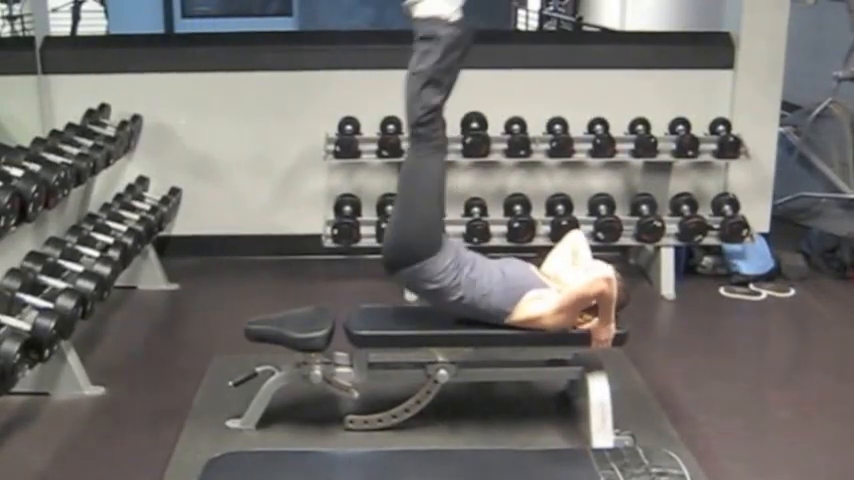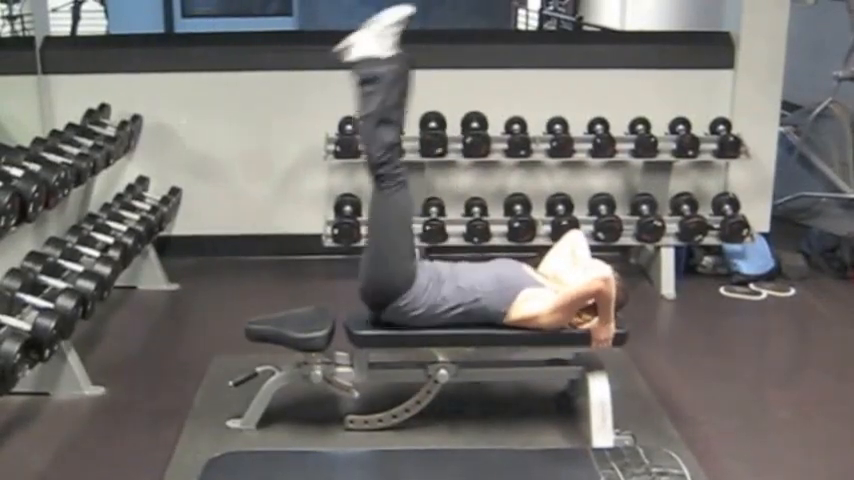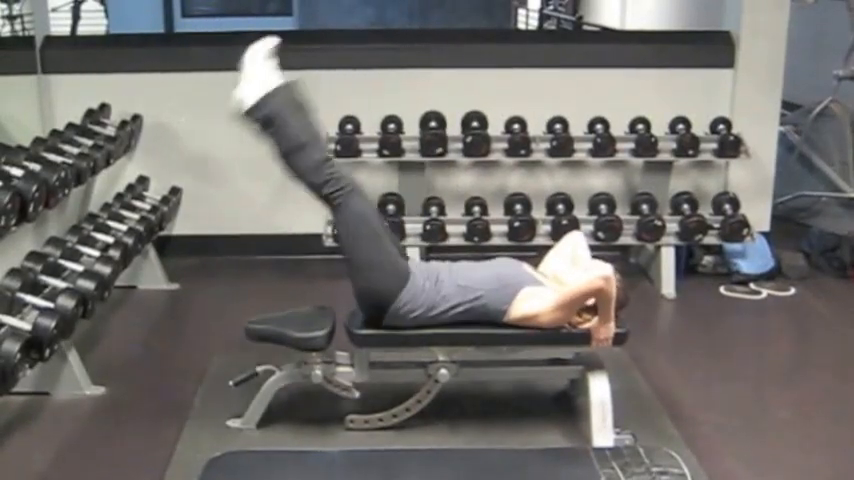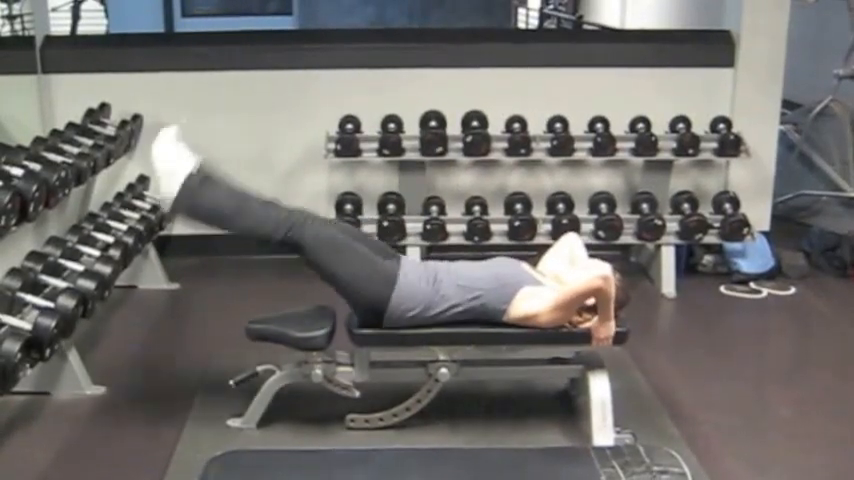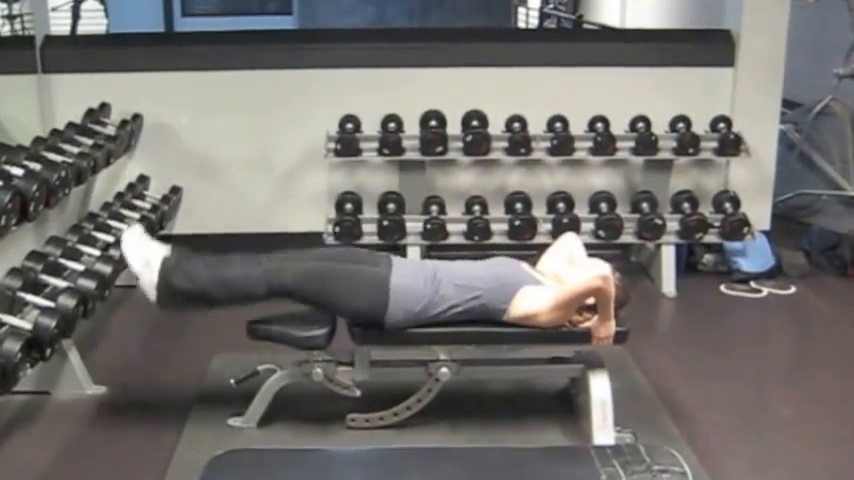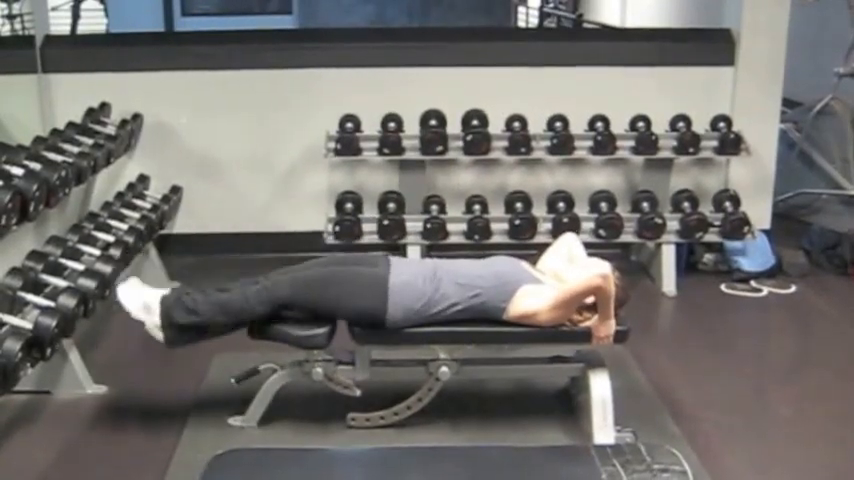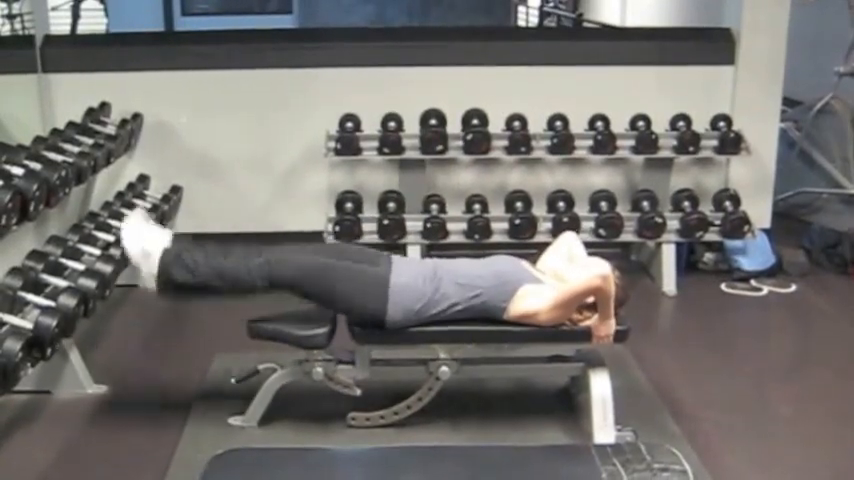
dt=0.2s
person 1, frame 1
left shoulder: (552, 312)
right shoulder: (550, 285)
left elbow: (601, 281)
right elbow: (575, 236)
left hip: (424, 265)
right hip: (433, 263)
left knee: (427, 133)
person 1, frame 2
left shoulder: (548, 309)
right shoulder: (548, 286)
left elbow: (607, 279)
right elbow: (576, 235)
left wrist: (602, 325)
left hip: (399, 294)
right hip: (413, 288)
left knee: (390, 174)
left ankle: (375, 60)
right ankle: (377, 58)
person 1, frame 3
left shoulder: (545, 310)
right shoulder: (554, 280)
left elbow: (595, 278)
right elbow: (575, 236)
left wrist: (603, 326)
left hip: (401, 300)
right hip: (413, 283)
left knee: (342, 193)
right knee: (345, 195)
left ankle: (264, 99)
person 1, frame 4
left shoulder: (547, 310)
right shoulder: (544, 278)
left elbow: (602, 280)
right elbow: (570, 242)
left wrist: (605, 319)
left hip: (398, 296)
right hip: (406, 275)
left knee: (299, 228)
right knee: (320, 227)
left ankle: (188, 190)
right ankle: (192, 186)
person 1, frame 5
left shoulder: (546, 310)
right shoulder: (543, 281)
left elbow: (598, 277)
right elbow: (569, 240)
left wrist: (605, 324)
right wrist: (583, 260)
left hip: (398, 300)
right hip: (403, 274)
left knee: (284, 275)
right knee: (296, 260)
left ankle: (168, 279)
right ankle: (172, 272)
person 1, frame 6
left shoulder: (545, 307)
right shoulder: (543, 282)
left elbow: (598, 275)
right elbow: (568, 239)
left wrist: (605, 321)
left hip: (398, 299)
right hip: (402, 273)
left knee: (281, 289)
right knee: (291, 273)
left ankle: (170, 315)
right ankle: (173, 309)
person 1, frame 7
left shoulder: (546, 306)
right shoulder: (537, 277)
left elbow: (601, 272)
right elbow: (568, 238)
left wrist: (603, 320)
left hip: (401, 299)
right hip: (405, 275)
left knee: (284, 267)
right knee: (299, 255)
left ankle: (166, 266)
right ankle: (169, 257)
